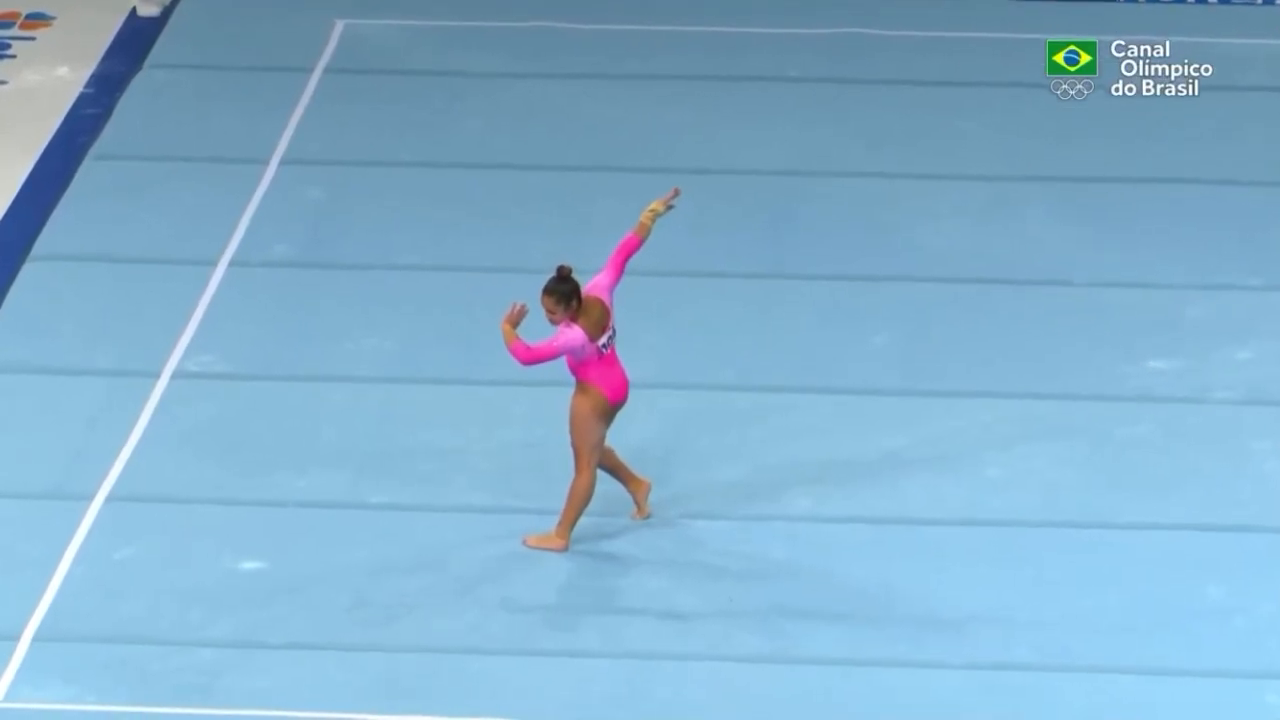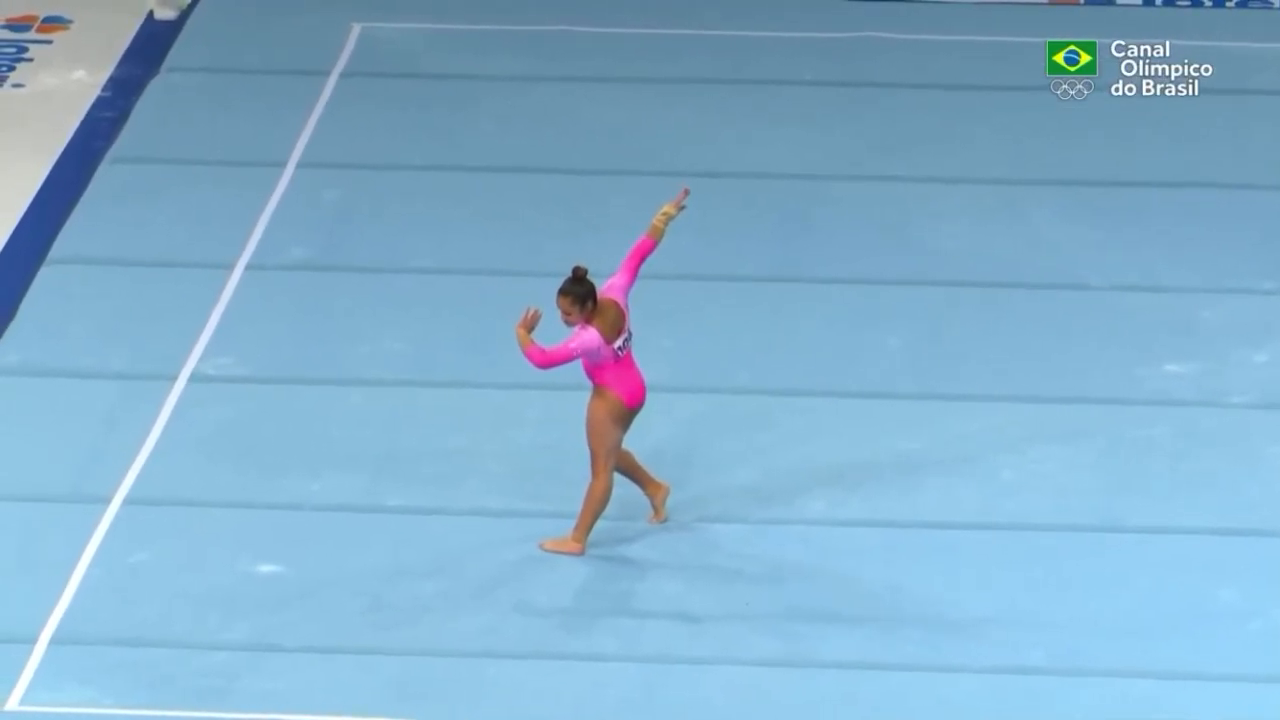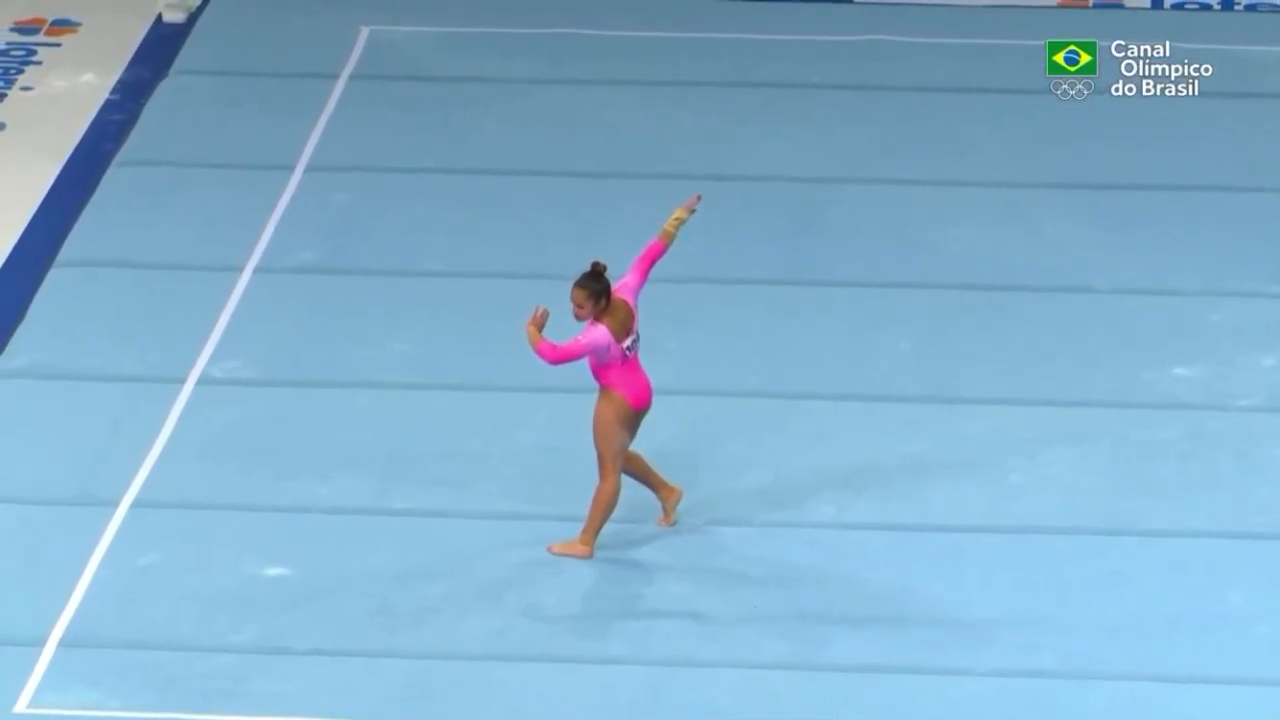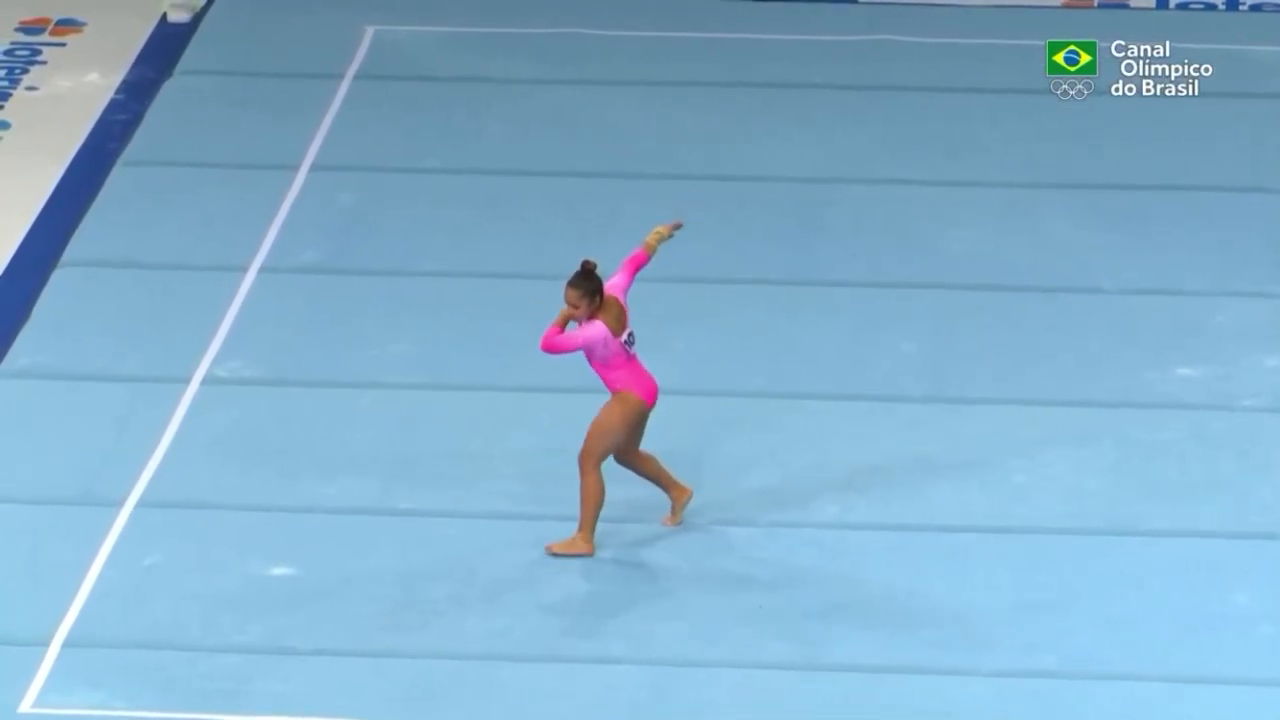
dt=1s
person 1, frame 1
left shoulder: (573, 336)
right shoulder: (599, 292)
left elbow: (526, 356)
right elbow: (623, 253)
left wrist: (507, 328)
right wrist: (650, 215)
left hip: (595, 394)
right hip: (616, 385)
left knee: (585, 465)
right knee: (592, 449)
left ankle: (560, 535)
right ankle: (636, 484)
person 1, frame 2
left shoulder: (588, 338)
right shoulder: (614, 295)
left elbow: (542, 359)
right elbow: (637, 256)
left wrist: (522, 334)
right wrist: (663, 219)
left hip: (612, 398)
right hip: (632, 389)
left knee: (601, 470)
right knee: (610, 453)
left ankle: (577, 540)
right ankle: (654, 488)
person 1, frame 3
left shoulder: (598, 335)
right shoulder: (625, 295)
left elbow: (553, 355)
right elbow: (649, 256)
left wrist: (532, 331)
right wrist: (677, 219)
left hip: (618, 399)
right hip: (639, 391)
left knee: (609, 472)
right knee: (618, 456)
left ankle: (584, 542)
right ankle: (667, 491)
person 1, frame 4
left shoulder: (592, 333)
right shoulder: (614, 293)
left elbow: (549, 343)
right elbow: (634, 261)
left wrist: (560, 319)
right wrist: (658, 236)
left hip: (629, 398)
right hip: (643, 389)
left knee: (589, 460)
right knee: (626, 454)
left ankle: (584, 539)
right ankle: (678, 491)
